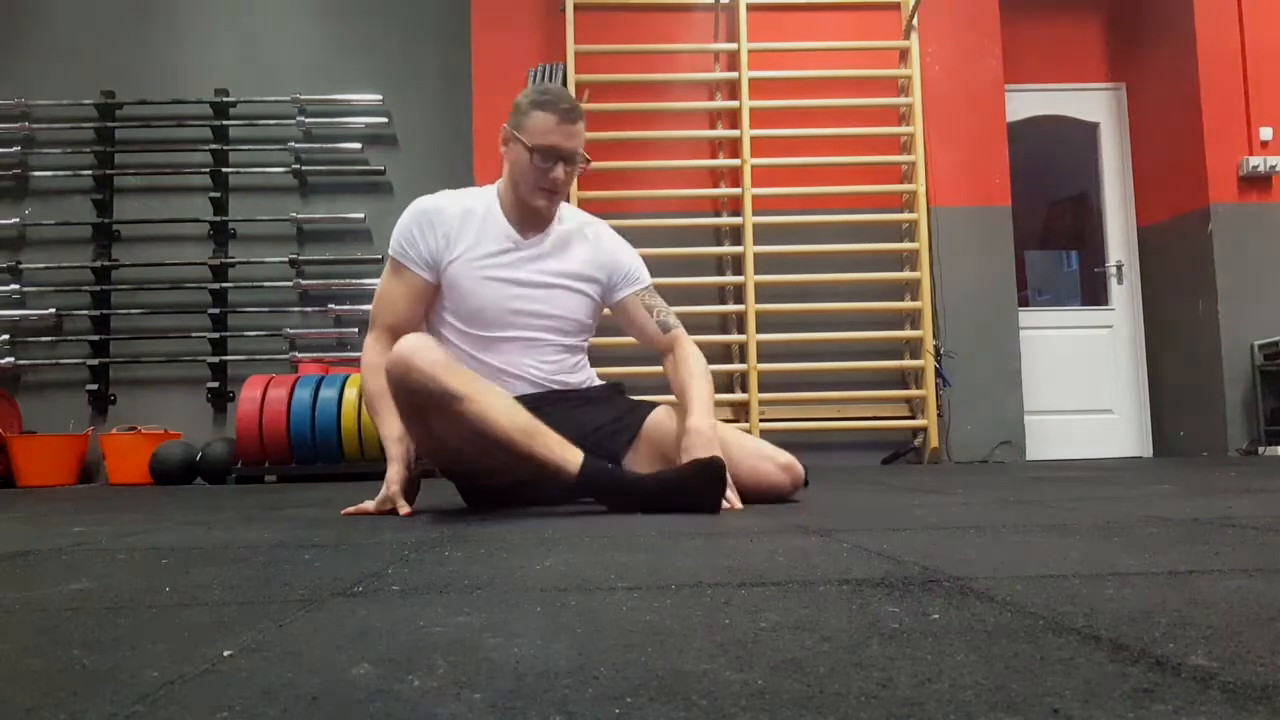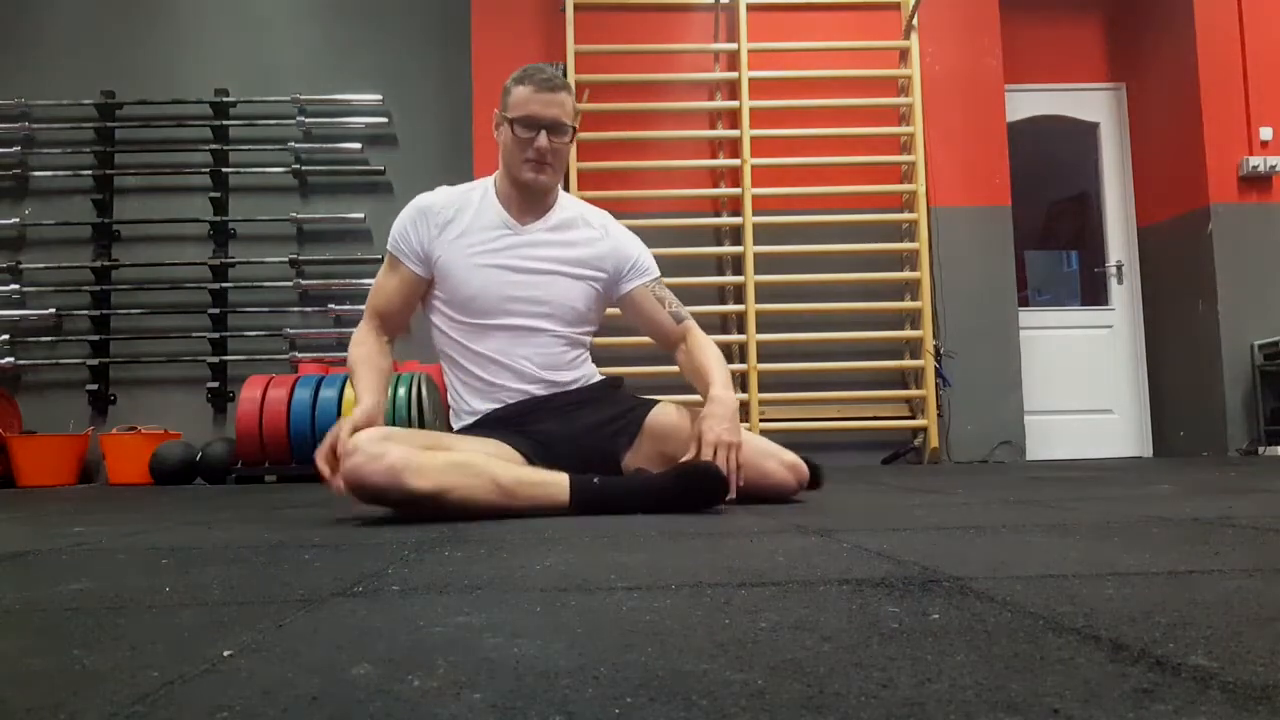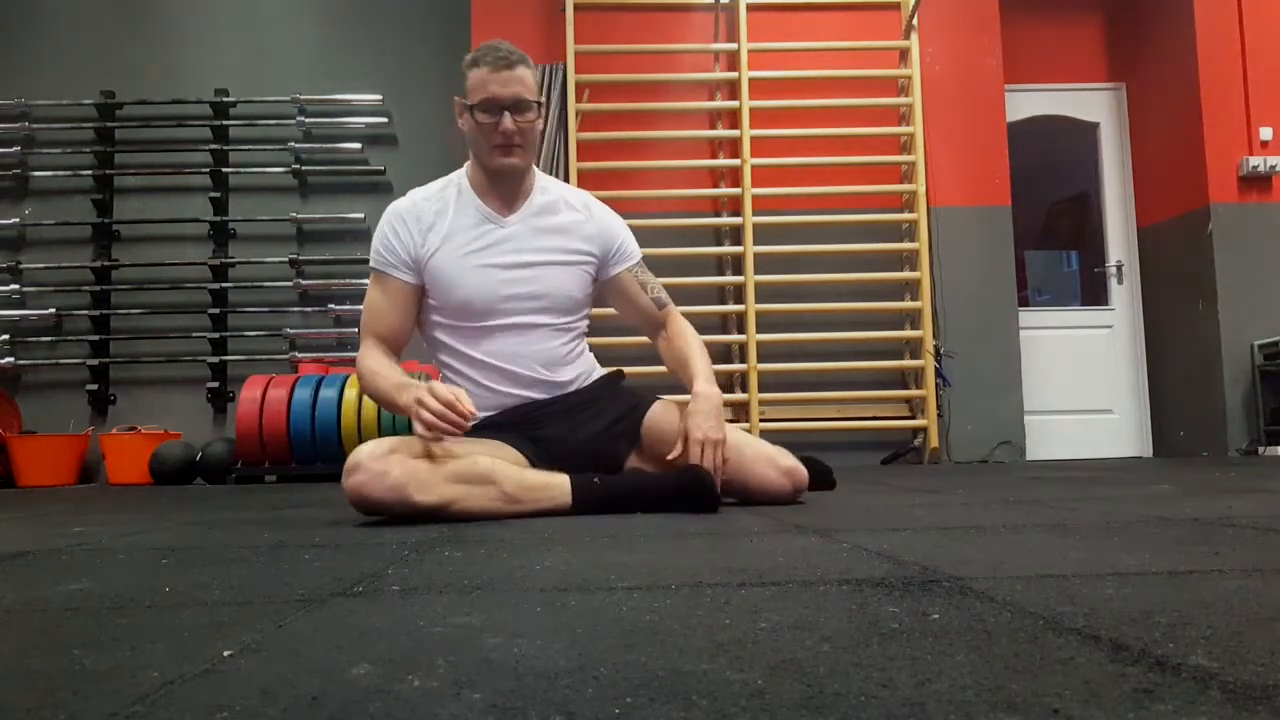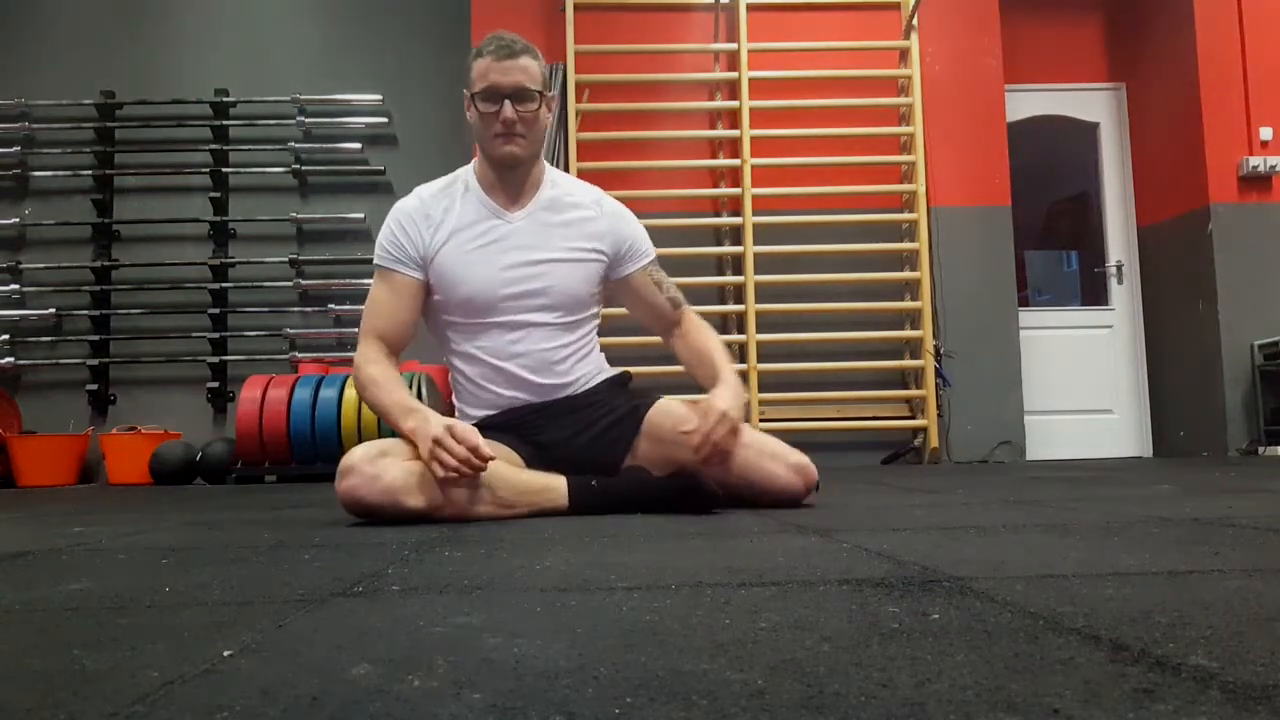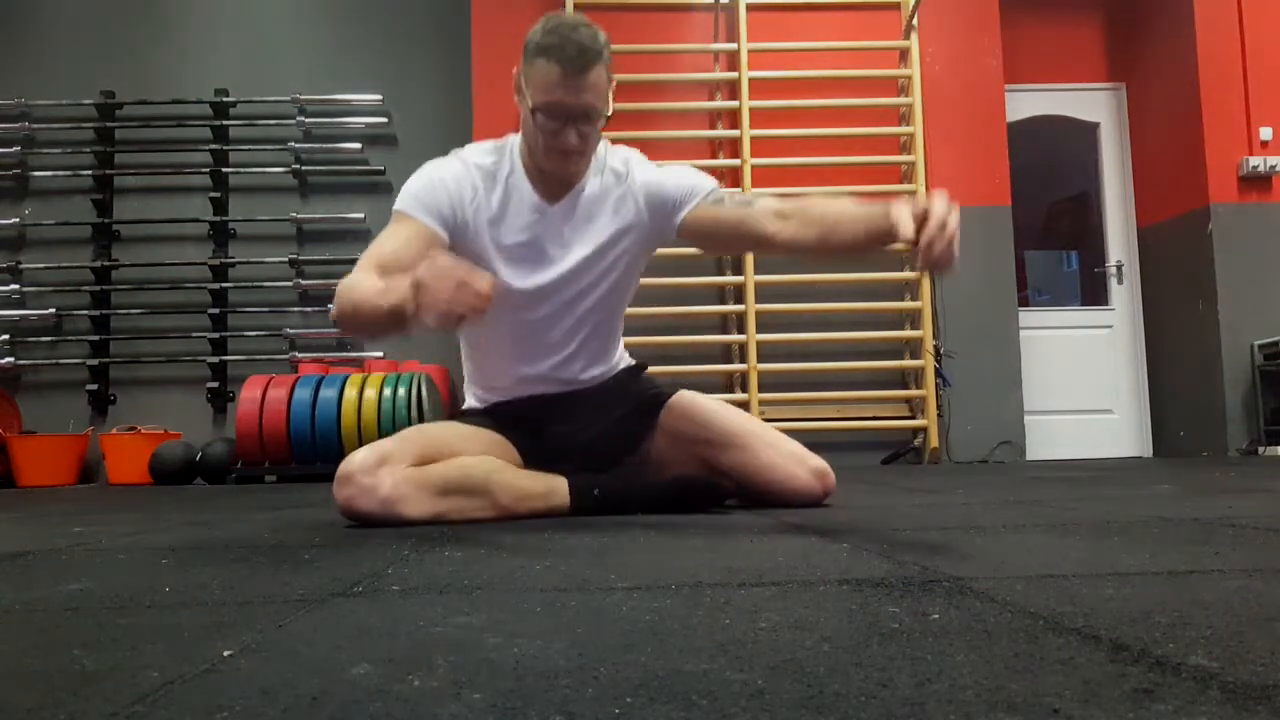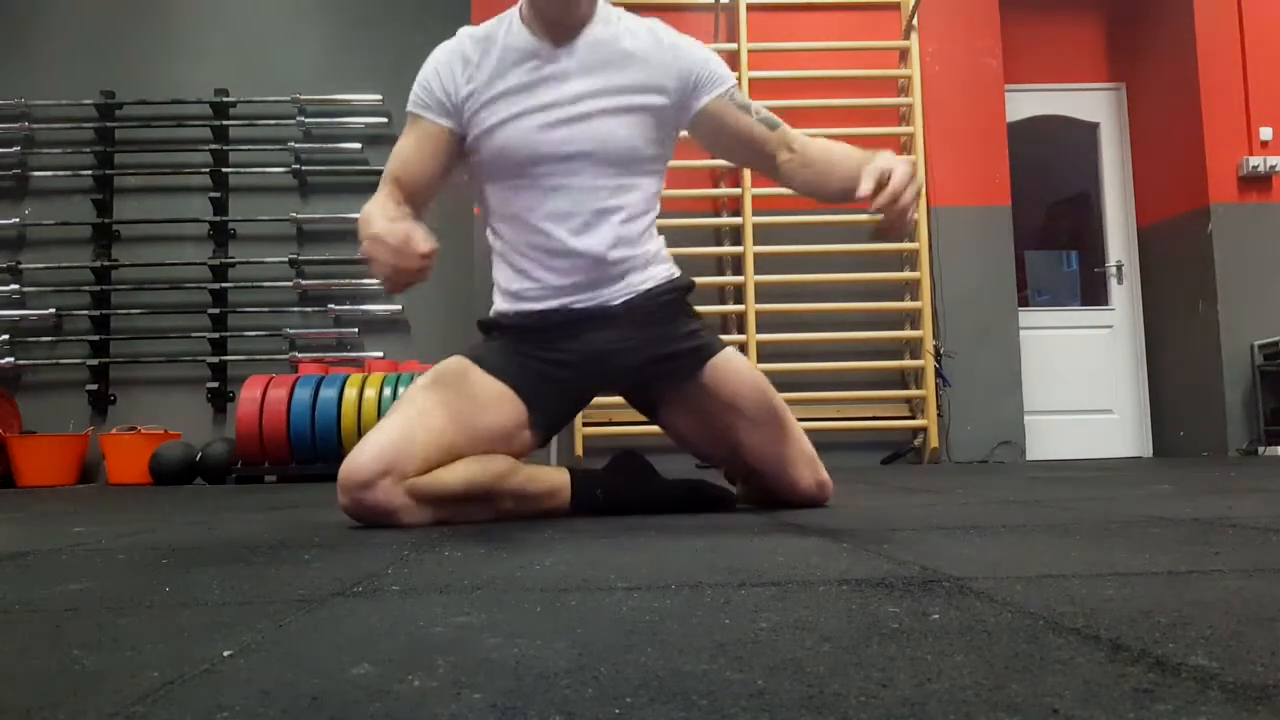
dt=0.5s
person 1, frame 1
left shoulder: (602, 245)
right shoulder: (435, 220)
left elbow: (676, 345)
right elbow: (382, 343)
left wrist: (700, 427)
right wrist: (399, 458)
left hip: (592, 414)
right hip: (491, 438)
left knee: (782, 474)
right knee: (412, 356)
right ankle: (625, 482)
person 1, frame 2
left shoulder: (607, 237)
right shoulder: (432, 217)
left elbow: (685, 337)
right elbow: (376, 329)
left wrist: (721, 397)
right wrist: (366, 407)
left hip: (594, 411)
right hip: (492, 434)
left knee: (785, 473)
right knee: (362, 460)
right ankle: (609, 490)
person 1, frame 3
left shoulder: (590, 217)
right shoulder: (411, 221)
left elbow: (664, 323)
right elbow: (376, 350)
left wrist: (704, 391)
right wrist: (414, 395)
left hip: (597, 407)
right hip: (496, 435)
left knee: (786, 478)
right knee: (367, 474)
right ankle: (616, 489)
person 1, frame 4
left shoulder: (603, 214)
right shoulder: (419, 218)
left elbow: (679, 322)
right elbow: (375, 353)
left wrist: (726, 381)
right wrist: (421, 422)
left hip: (601, 407)
right hip: (495, 435)
left knee: (792, 476)
right knee: (359, 478)
right ankle: (607, 492)
person 1, frame 5
left shoulder: (645, 188)
right shoulder: (452, 184)
left elbow: (782, 223)
right elbow: (351, 303)
left wrist: (895, 214)
right wrist: (414, 294)
left hip: (614, 396)
right hip: (503, 419)
left knee: (807, 482)
right knee: (362, 486)
right ankle: (601, 491)
person 1, frame 6
left shoulder: (665, 51)
right shoulder: (461, 62)
left elbow: (786, 153)
right elbow: (392, 199)
left wrist: (873, 163)
right wrist: (385, 235)
left hip: (647, 313)
right hip: (528, 334)
left knee: (805, 488)
right knee: (368, 487)
right ankle: (603, 491)
